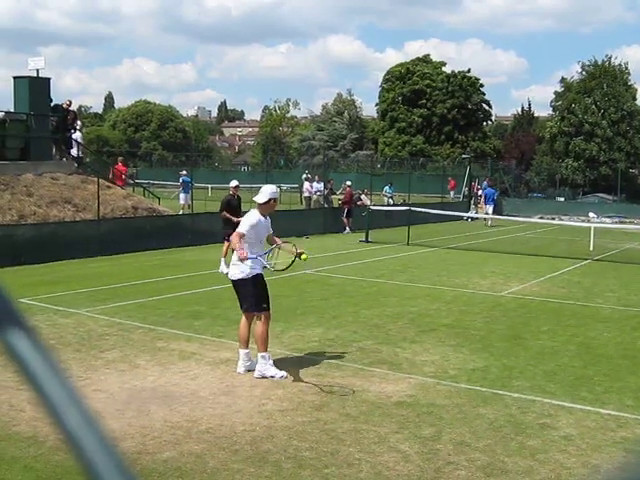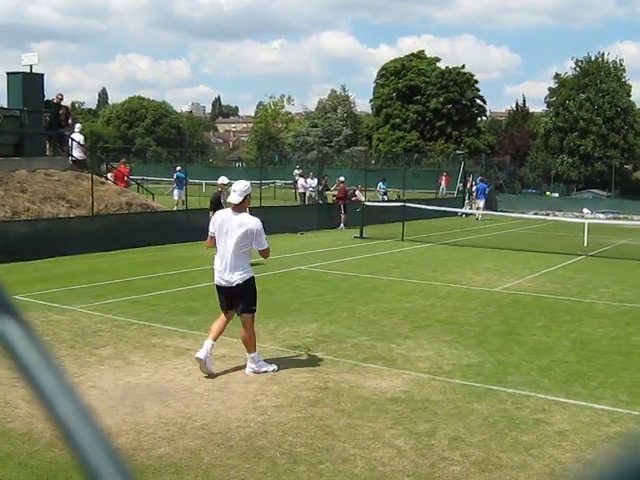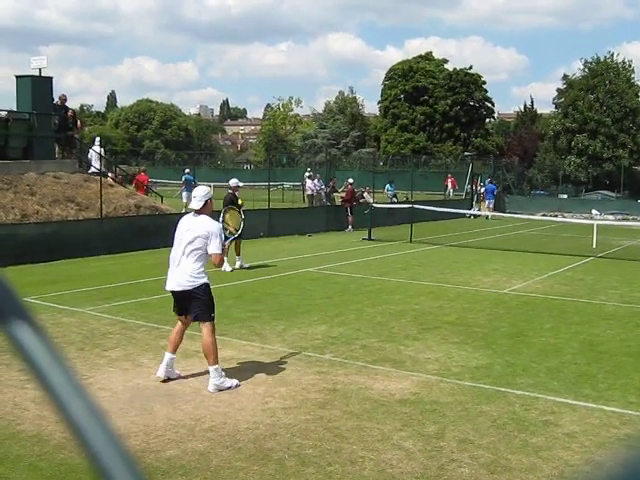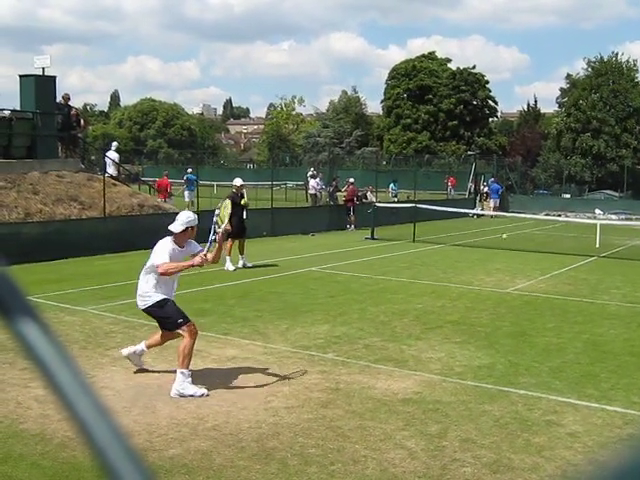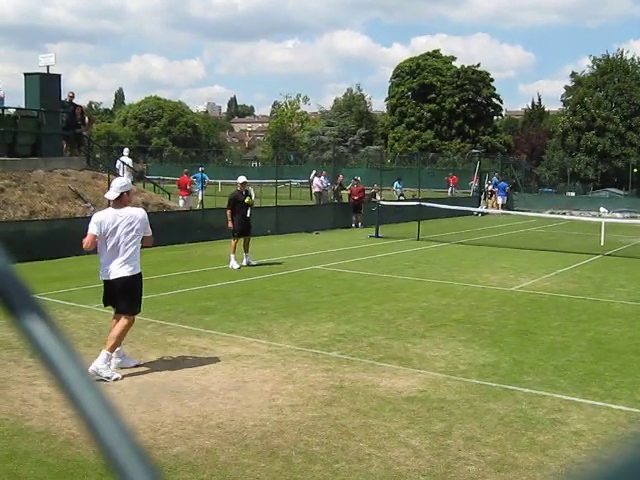
dt=1s
person 1, frame 1
left shoulder: (264, 219)
right shoulder: (253, 219)
left elbow: (271, 238)
right elbow: (236, 236)
right wrist: (239, 250)
left hip: (241, 274)
right hip: (248, 274)
left knee: (248, 316)
right knee: (263, 316)
left ankle: (244, 361)
right ankle: (264, 366)
person 1, frame 2
left shoulder: (218, 216)
right shoulder: (253, 223)
left elbow: (210, 243)
right elbow: (265, 253)
left hip: (221, 276)
right hip: (241, 277)
left knee: (226, 315)
right knee: (247, 320)
left ankle: (206, 350)
right ankle: (254, 363)
person 1, frame 3
left shoulder: (184, 221)
right shoulder: (212, 226)
right elbow: (216, 261)
right wrist: (221, 254)
left hip: (175, 281)
right hip: (193, 283)
left knee: (183, 321)
right knee: (207, 327)
left ankle: (166, 367)
right ankle: (217, 378)
person 1, frame 4
left shoulder: (188, 244)
right shoulder: (164, 246)
left elbow: (208, 258)
right elbow: (163, 271)
left wrist: (216, 252)
right wrist: (192, 263)
left hip: (162, 298)
right hip: (153, 299)
left knee: (172, 332)
right knee: (190, 331)
left ankle: (136, 351)
right ankle: (182, 384)
person 1, frame 5
left shoulder: (99, 217)
right shoulder: (139, 214)
left elbow: (88, 245)
right elbow: (148, 242)
left wrist: (102, 242)
left hip: (109, 274)
right hip: (129, 274)
left knee: (120, 315)
right knee: (126, 319)
left ankle: (118, 356)
right ankle: (101, 364)
